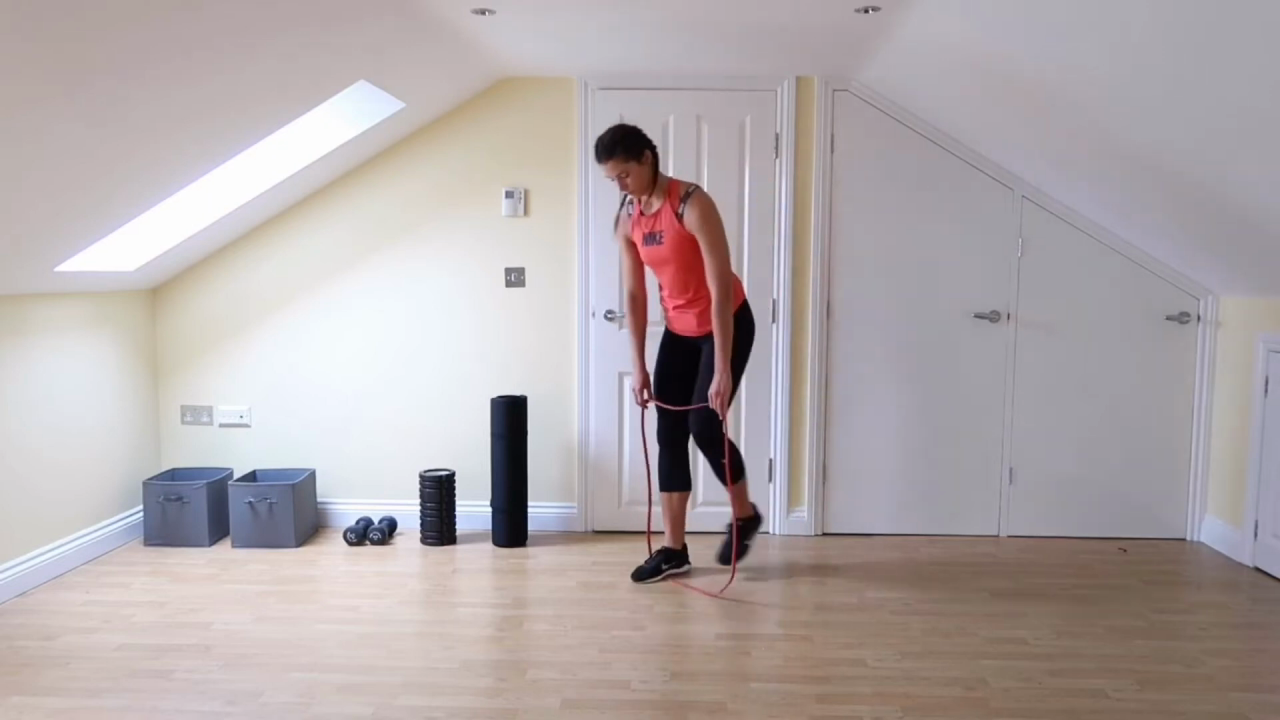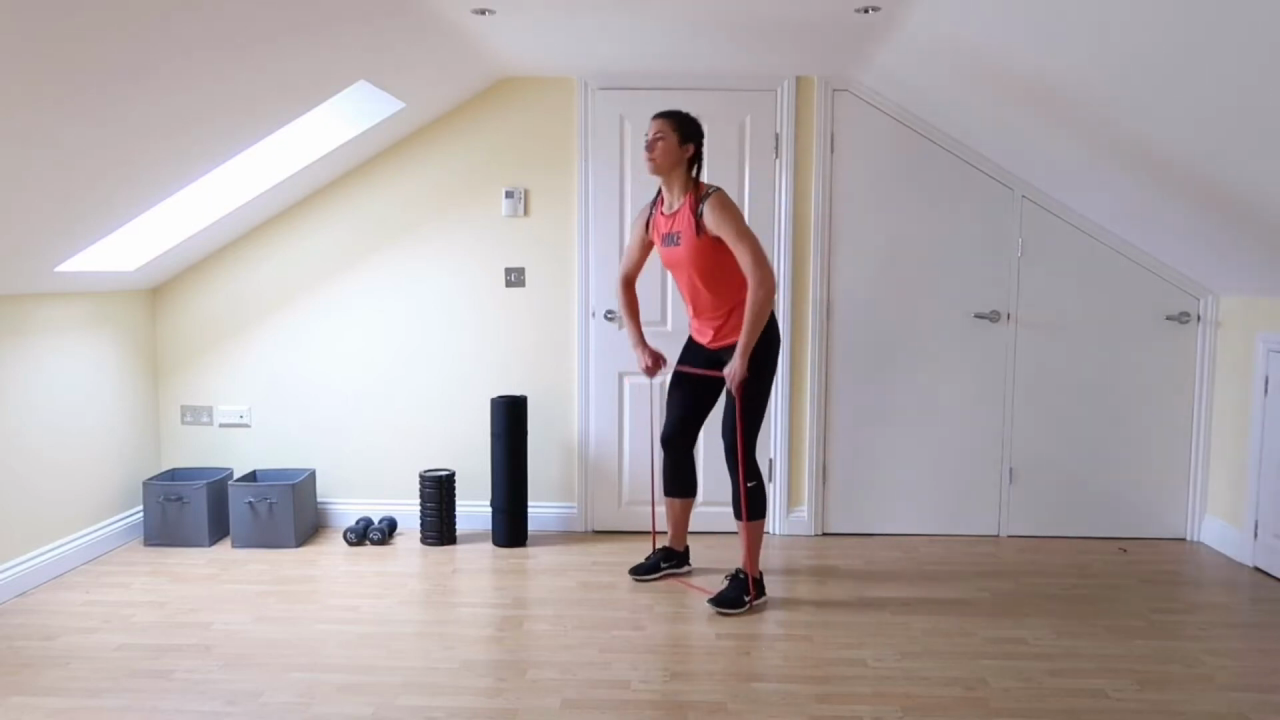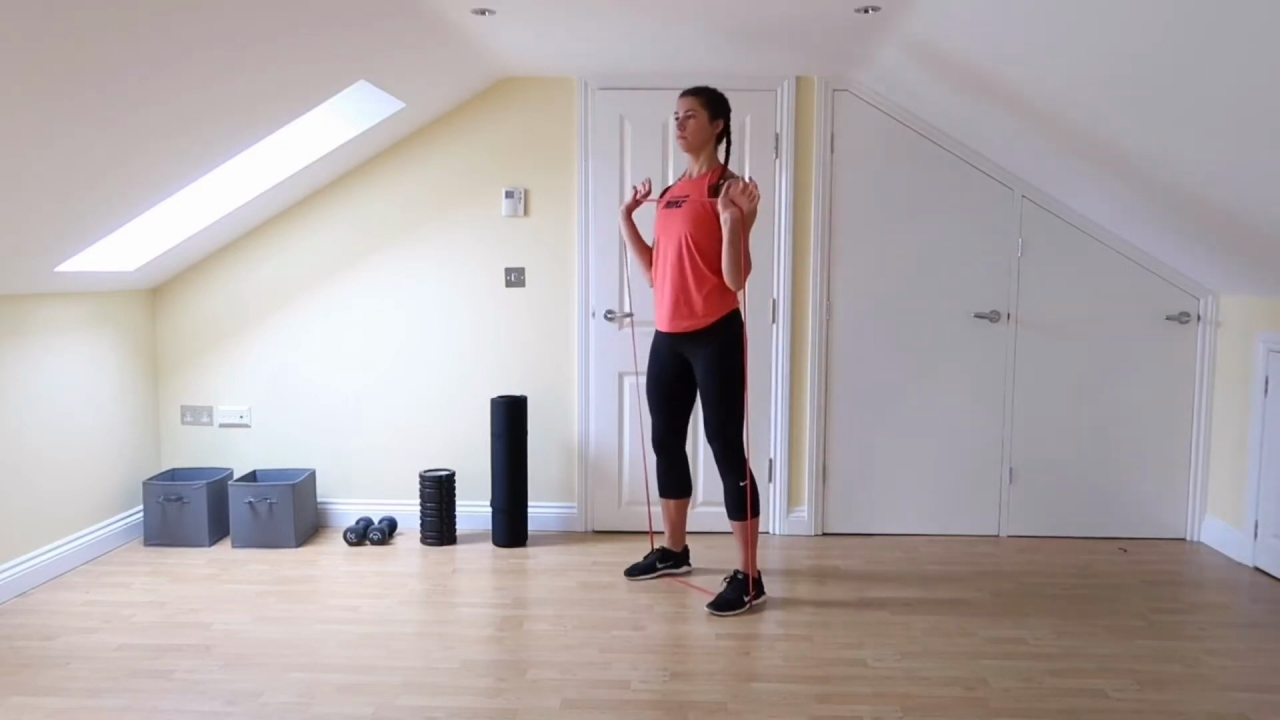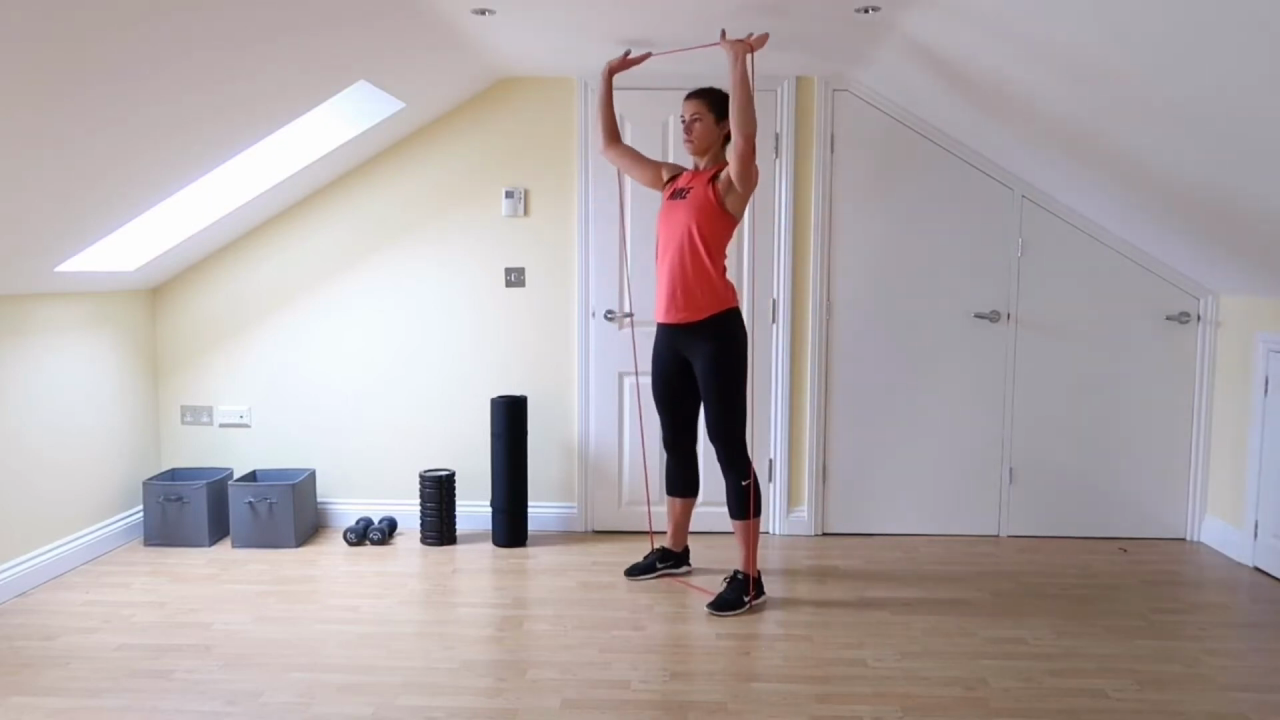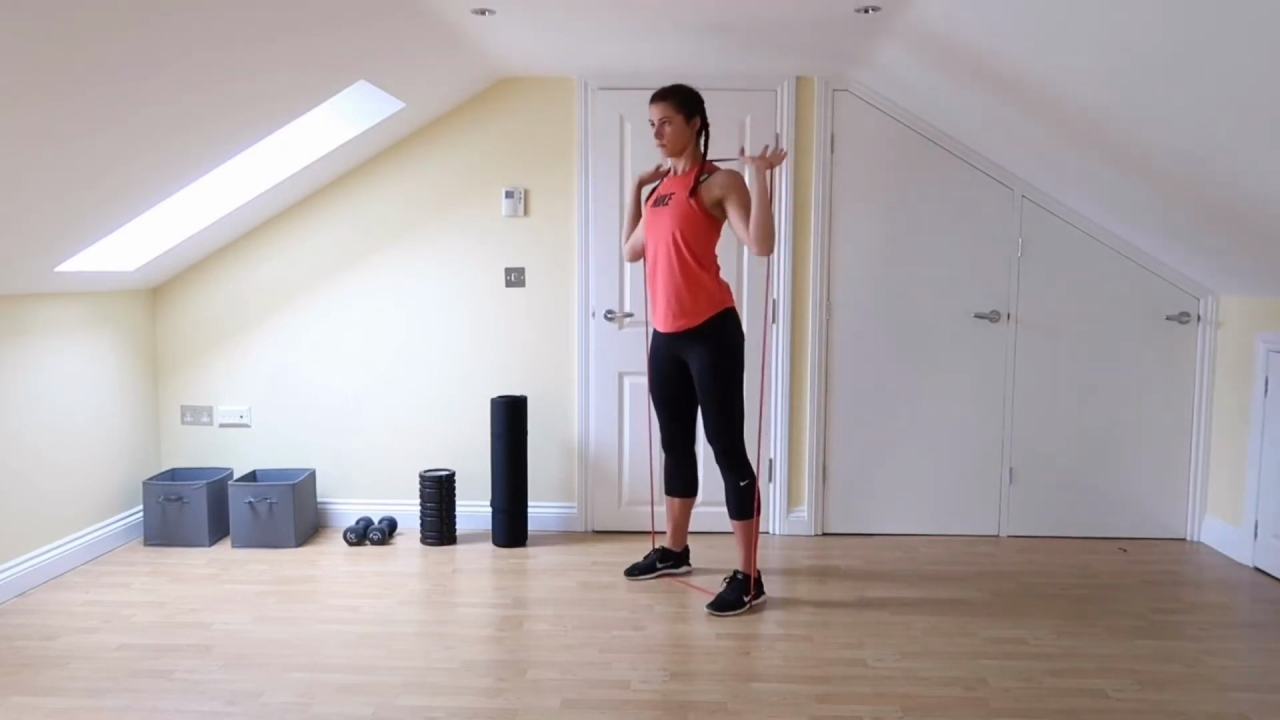
dt=1s
person 1, frame 1
left shoulder: (693, 204)
right shoulder: (627, 219)
left elbow: (721, 290)
right elbow: (635, 295)
left wrist: (724, 370)
right wrist: (638, 366)
left hip: (726, 323)
right hip: (678, 329)
left knee: (704, 425)
right knee: (669, 433)
left ankle: (744, 513)
right ankle: (673, 549)
person 1, frame 2
left shoulder: (712, 206)
right shoulder: (651, 216)
left elbow: (763, 279)
right elbow: (625, 281)
left wrist: (742, 358)
right wrist: (639, 344)
left hip: (750, 341)
right hip: (702, 341)
left knee: (737, 450)
right knee: (674, 438)
left ankle: (750, 577)
right ankle: (675, 550)
person 1, frame 3
left shoulder: (730, 189)
right shoulder: (670, 193)
left elbow: (736, 279)
left wrist: (732, 219)
right wrist: (626, 217)
left hip: (715, 335)
right hip: (668, 336)
left knee: (726, 449)
right knee: (666, 441)
left ankle: (748, 577)
right ankle: (673, 550)
person 1, frame 4
left shoulder: (733, 181)
right shoulder: (671, 179)
left elbow: (746, 137)
right elbow: (610, 145)
left wrist: (738, 61)
right wrist: (609, 78)
left hip: (715, 330)
right hip: (670, 331)
left knee: (728, 448)
right knee: (677, 443)
left ankle: (748, 577)
right ankle: (674, 549)
person 1, frame 5
left shoulder: (719, 182)
right shoulder: (661, 187)
left elbow: (761, 243)
right elbow: (632, 251)
left wrist: (758, 177)
right wrist: (637, 187)
left hip: (712, 333)
right hip: (666, 336)
left knee: (726, 448)
right knee: (675, 444)
left ankle: (748, 577)
right ankle: (674, 549)
